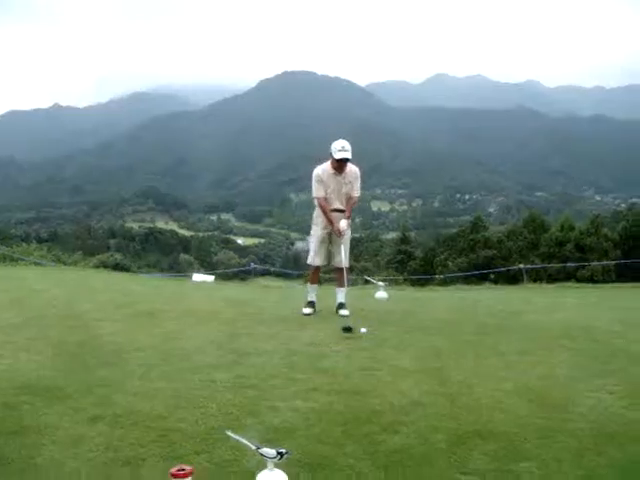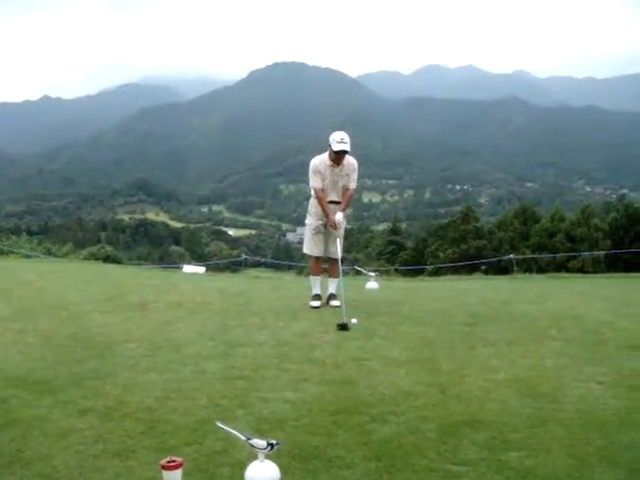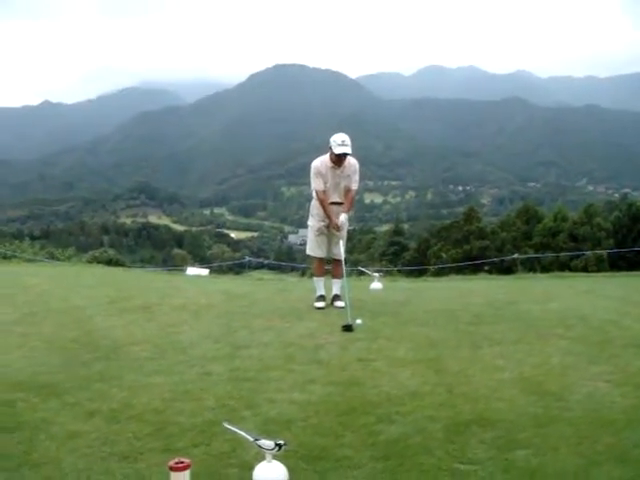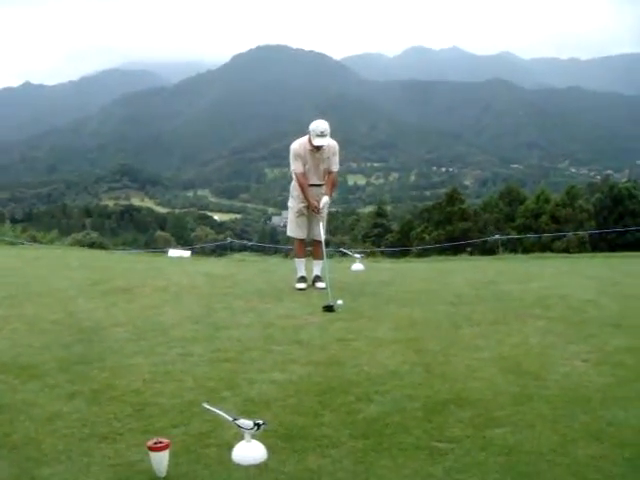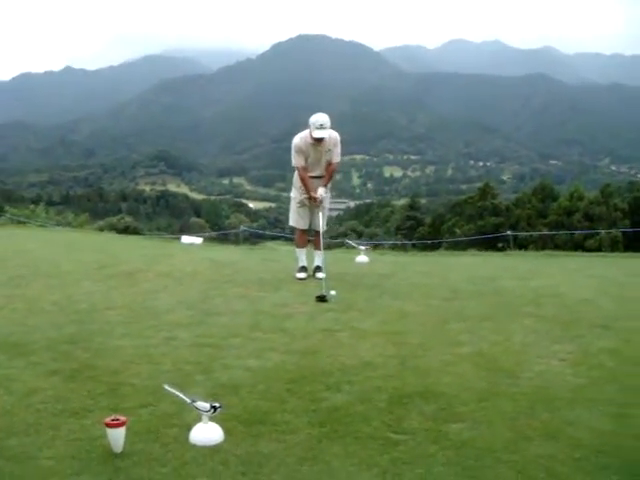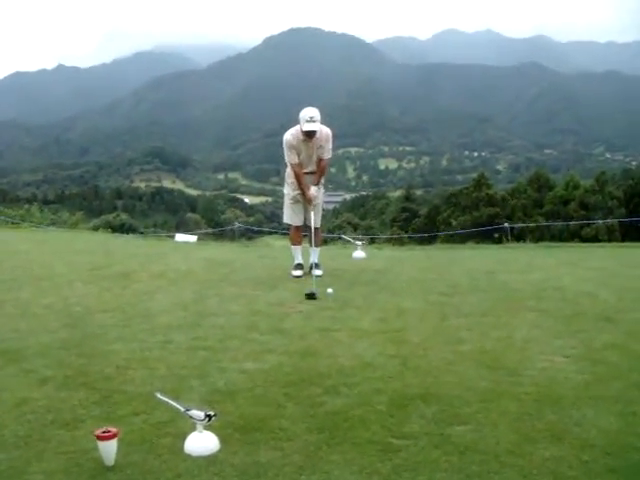
dt=0.7s
person 1, frame 1
left shoulder: (354, 172)
right shoulder: (319, 172)
left elbow: (354, 198)
right elbow: (321, 201)
left wrist: (345, 219)
right wrist: (333, 224)
left hip: (343, 218)
right hip: (323, 217)
left knee: (342, 264)
right knee: (315, 262)
left ankle: (341, 302)
right ankle: (311, 300)
person 1, frame 2
left shoulder: (352, 163)
right shoulder: (316, 163)
left elbow: (350, 190)
right elbow: (319, 192)
left wrist: (340, 212)
right wrist: (329, 216)
left hip: (339, 209)
right hip: (318, 208)
left knee: (335, 255)
right knee: (315, 253)
left ankle: (332, 292)
right ankle: (316, 293)
person 1, frame 3
left shoulder: (353, 164)
right shoulder: (317, 165)
left elbow: (351, 191)
right elbow: (321, 194)
left wrist: (344, 214)
right wrist: (331, 218)
left hip: (341, 211)
right hip: (320, 210)
left knee: (338, 256)
right knee: (318, 255)
left ankle: (336, 293)
right ankle: (320, 294)
person 1, frame 4
left shoulder: (333, 146)
right shoulder: (297, 147)
left elbow: (332, 173)
right elbow: (300, 177)
left wrist: (327, 196)
right wrist: (309, 201)
left hip: (321, 192)
right hip: (300, 192)
left knee: (318, 237)
right knee: (299, 236)
left ankle: (317, 274)
right ankle: (301, 275)
person 1, frame 5
left shoulder: (335, 137)
right shoulder: (299, 141)
left elbow: (333, 165)
right elbow: (301, 170)
left wrist: (322, 188)
right wrist: (310, 193)
left hip: (323, 184)
right hip: (303, 184)
left knee: (320, 228)
right knee: (300, 227)
left ankle: (318, 265)
right ankle: (302, 265)
person 1, frame 6
left shoulder: (326, 133)
right shoulder: (290, 137)
left elbow: (323, 162)
right elbow: (296, 167)
left wrist: (314, 186)
right wrist: (305, 191)
left hip: (316, 180)
right hip: (295, 181)
left knee: (316, 224)
right knee: (295, 224)
left ankle: (314, 261)
right ankle: (298, 262)
